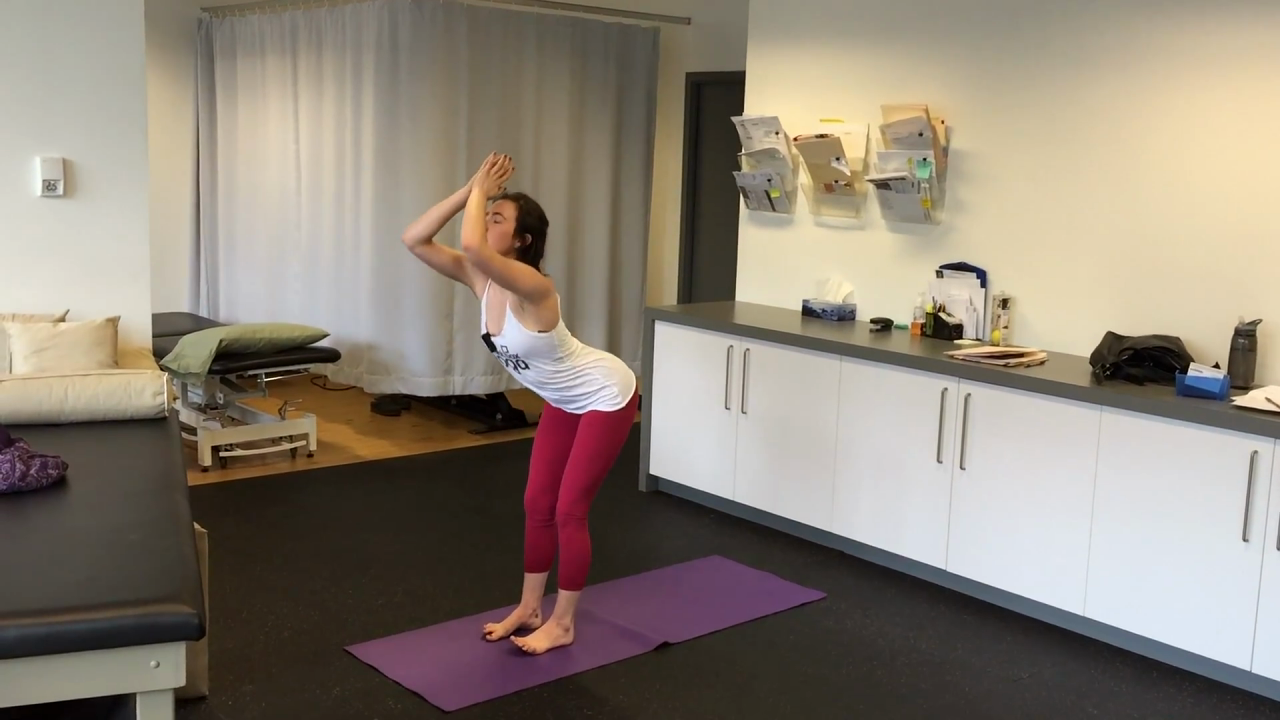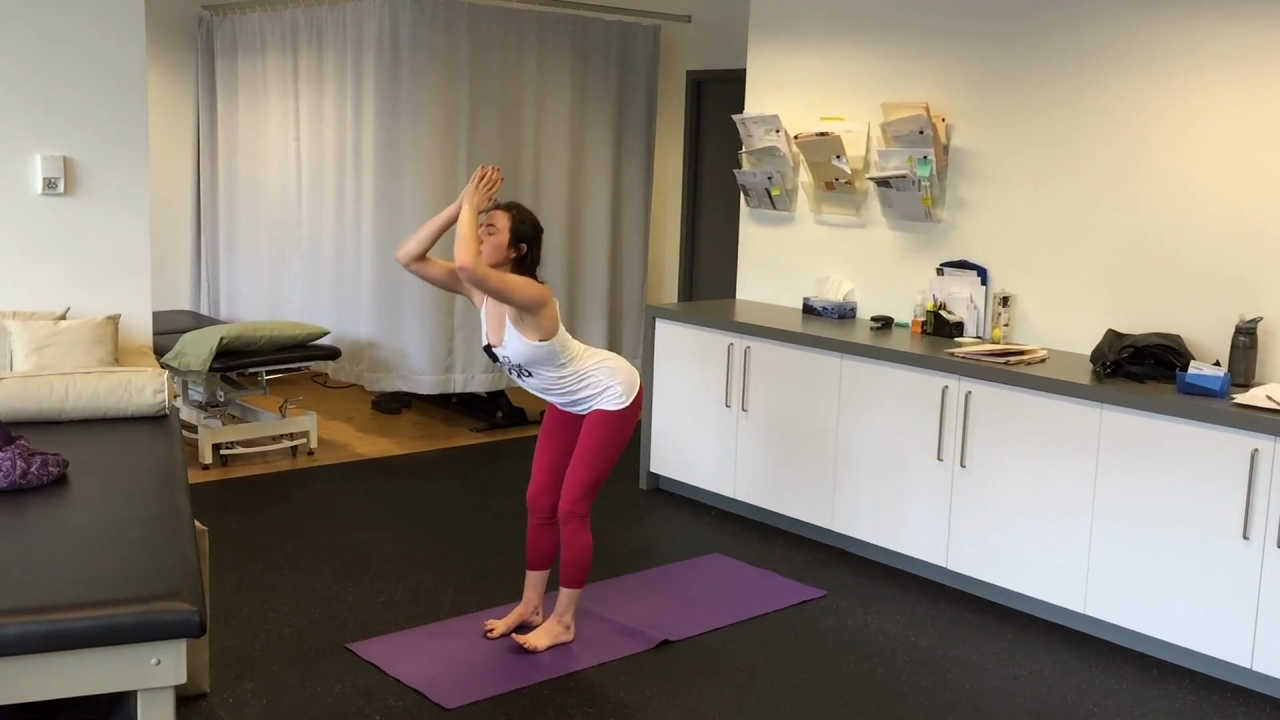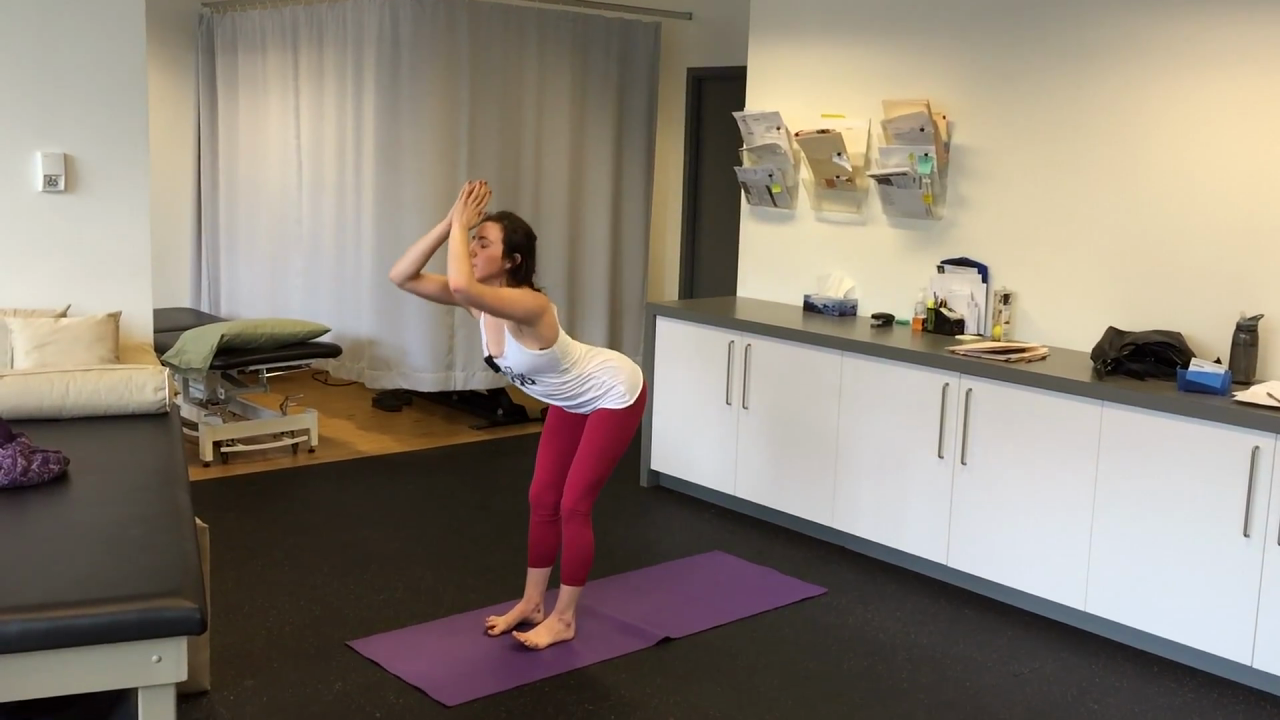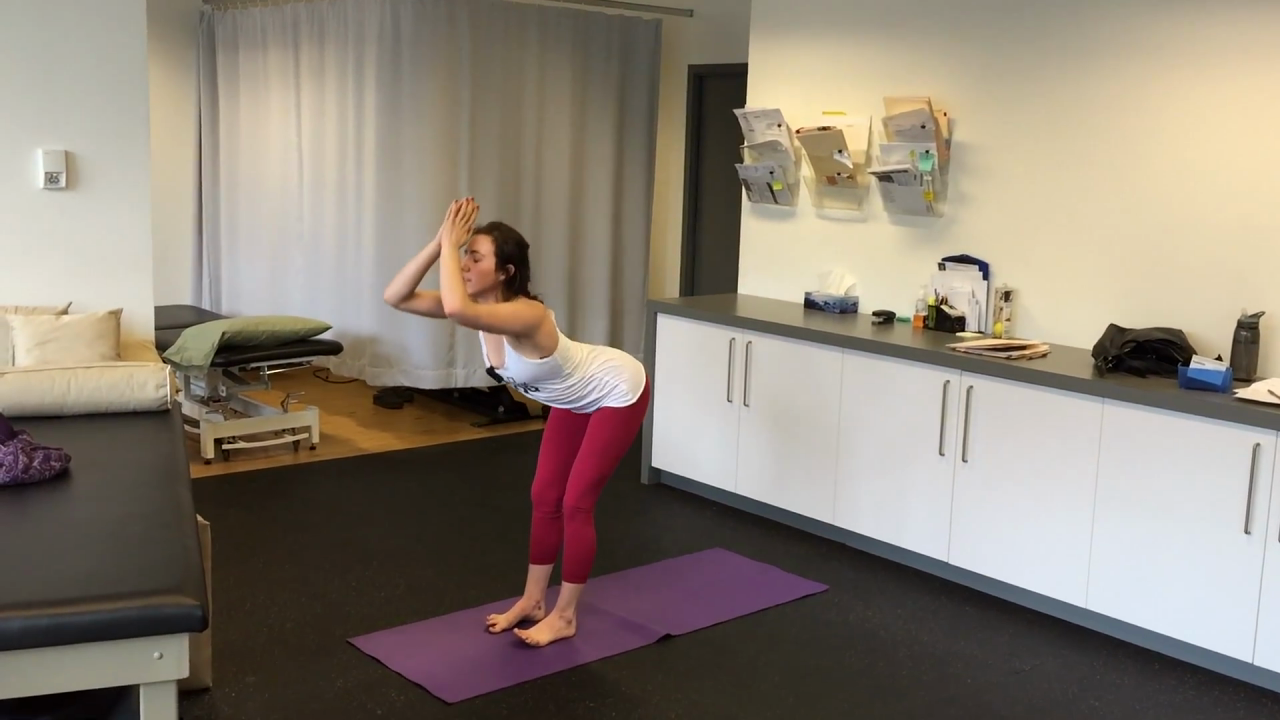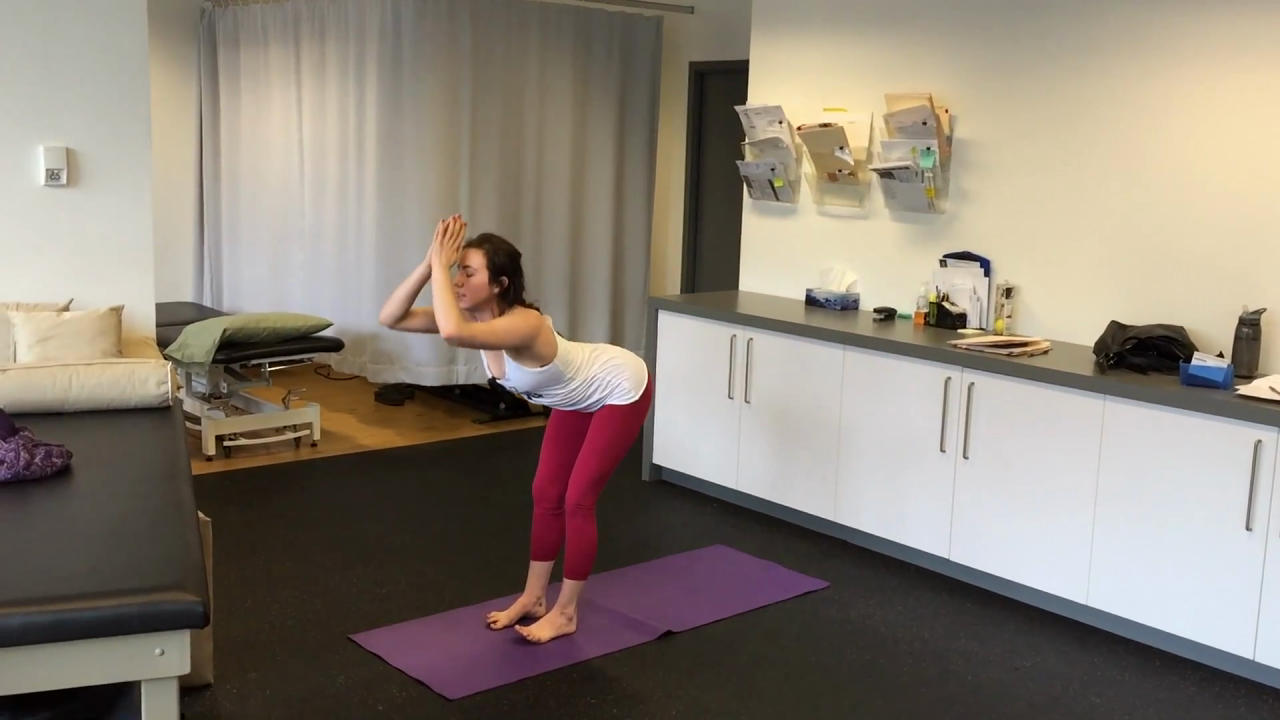
dt=0.1s
person 1, frame 1
left shoulder: (530, 286)
right shoulder: (481, 279)
left elbow: (472, 244)
right elbow: (414, 239)
left wrist: (482, 194)
right wrist: (472, 188)
left hip: (605, 396)
right hip: (563, 401)
left knee: (569, 509)
right knee: (537, 504)
left ankle: (562, 623)
right ankle: (529, 608)
person 1, frame 2
left shoulder: (528, 295)
right shoulder: (481, 289)
left elbow: (464, 265)
right elbow: (408, 258)
left wrist: (469, 207)
right wrist: (459, 207)
left hip: (610, 397)
right hip: (567, 401)
left knee: (571, 507)
right knee: (540, 502)
left ankle: (563, 621)
right ankle: (530, 606)
person 1, frame 3
left shoulder: (526, 305)
right shoulder: (479, 299)
left elbow: (460, 284)
right elbow: (402, 276)
left wrist: (463, 222)
right wrist: (452, 221)
left hip: (614, 394)
right hip: (571, 401)
left knee: (573, 505)
right knee: (542, 500)
left ankle: (563, 618)
right ankle: (531, 603)
person 1, frame 4
left shoulder: (523, 314)
right shoulder: (477, 304)
left elbow: (457, 310)
right elbow: (395, 297)
left wrist: (450, 245)
right wrist: (440, 245)
left hip: (618, 394)
right hip: (575, 398)
left knee: (576, 502)
right knee: (545, 498)
left ankle: (565, 616)
right ankle: (532, 601)
person 1, frame 5
left shoulder: (521, 325)
right shoulder: (474, 316)
left elbow: (451, 332)
right elbow: (391, 318)
left wrist: (442, 265)
right wrist: (432, 263)
left hip: (621, 391)
right hip: (577, 398)
left knee: (578, 499)
right knee: (546, 495)
left ankle: (565, 613)
right ankle: (533, 597)
